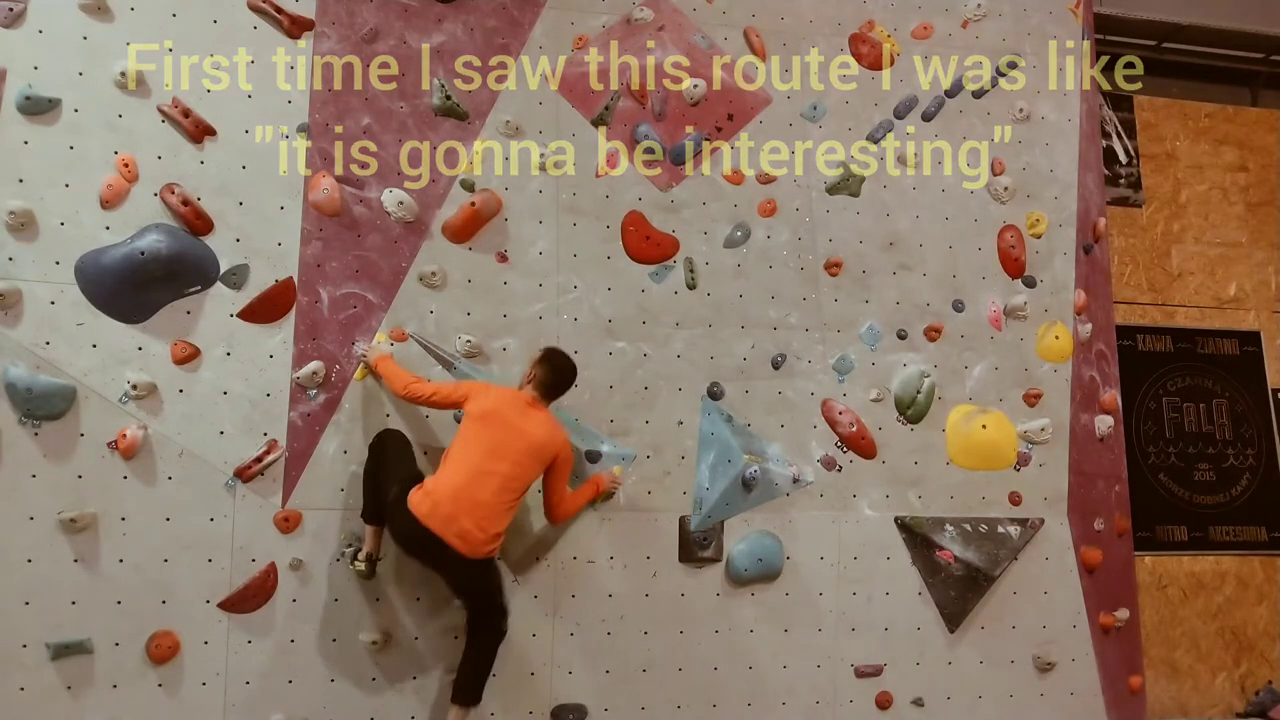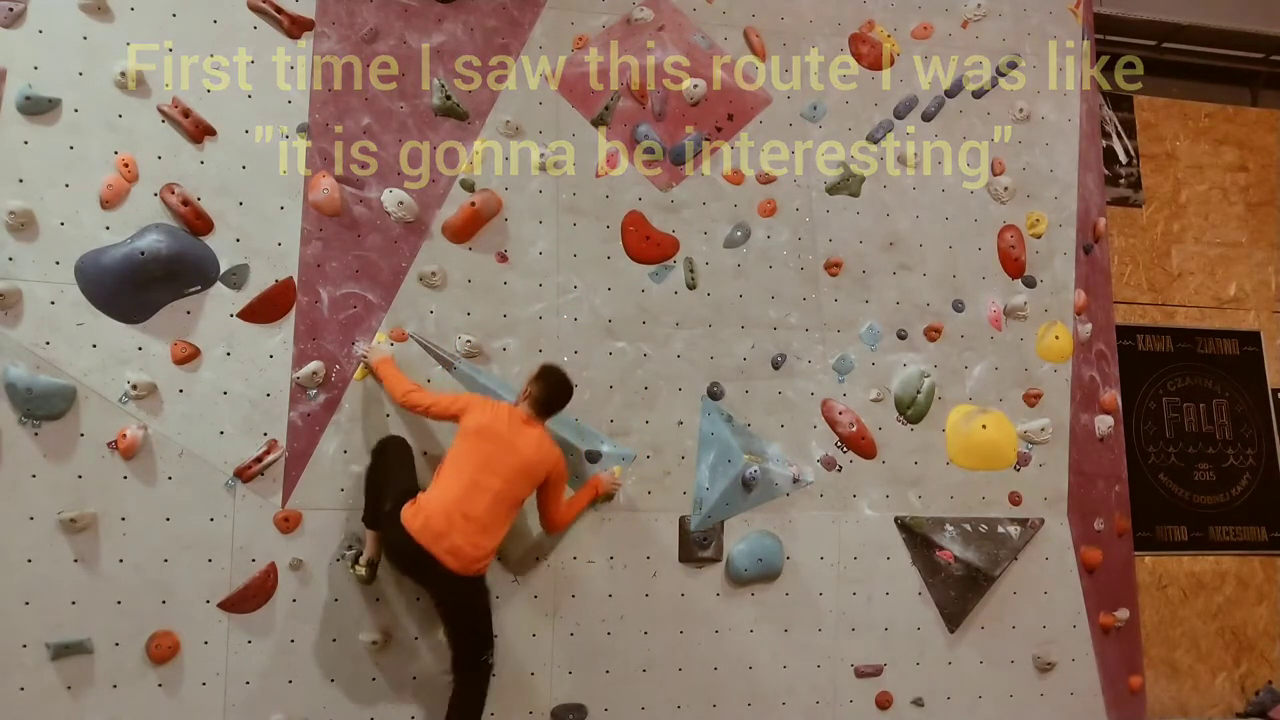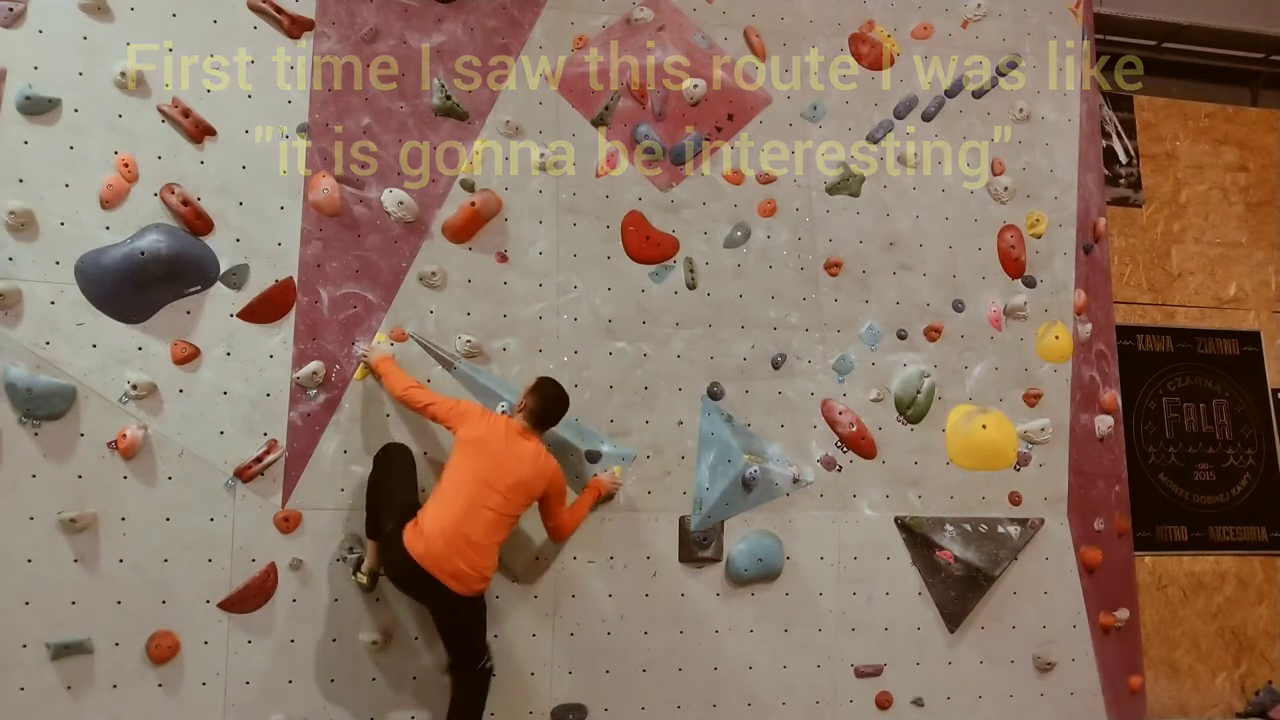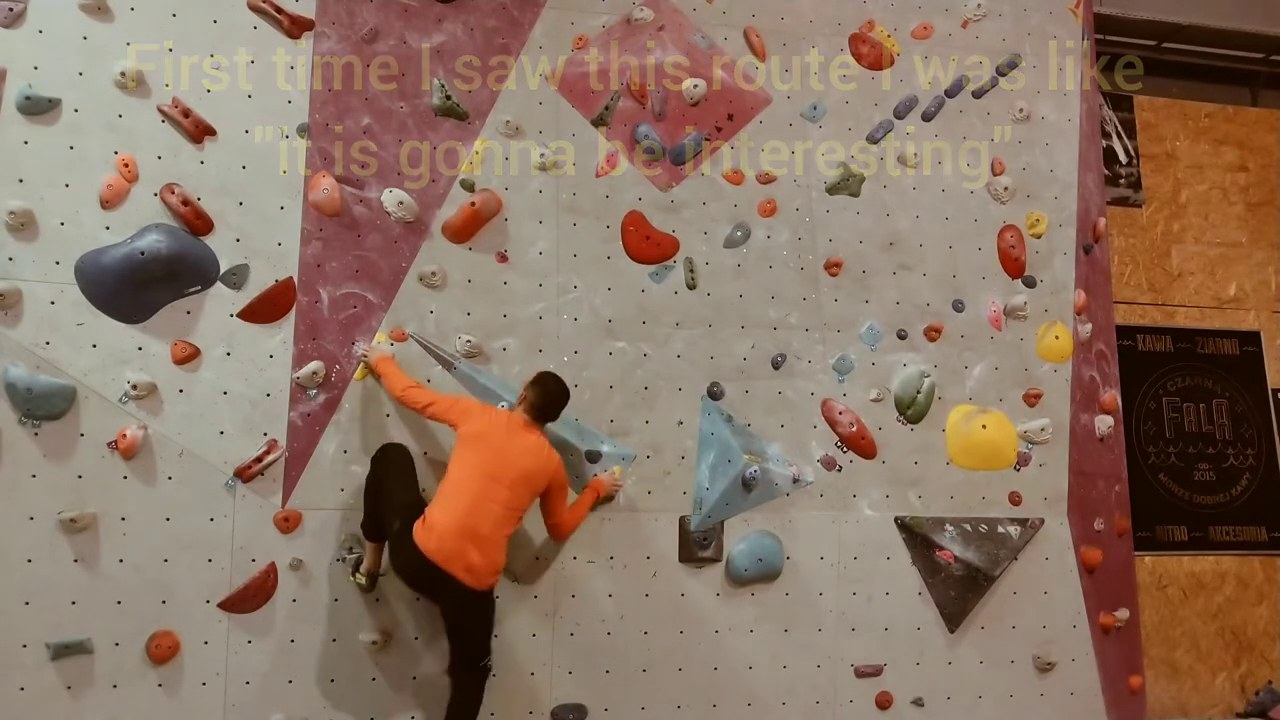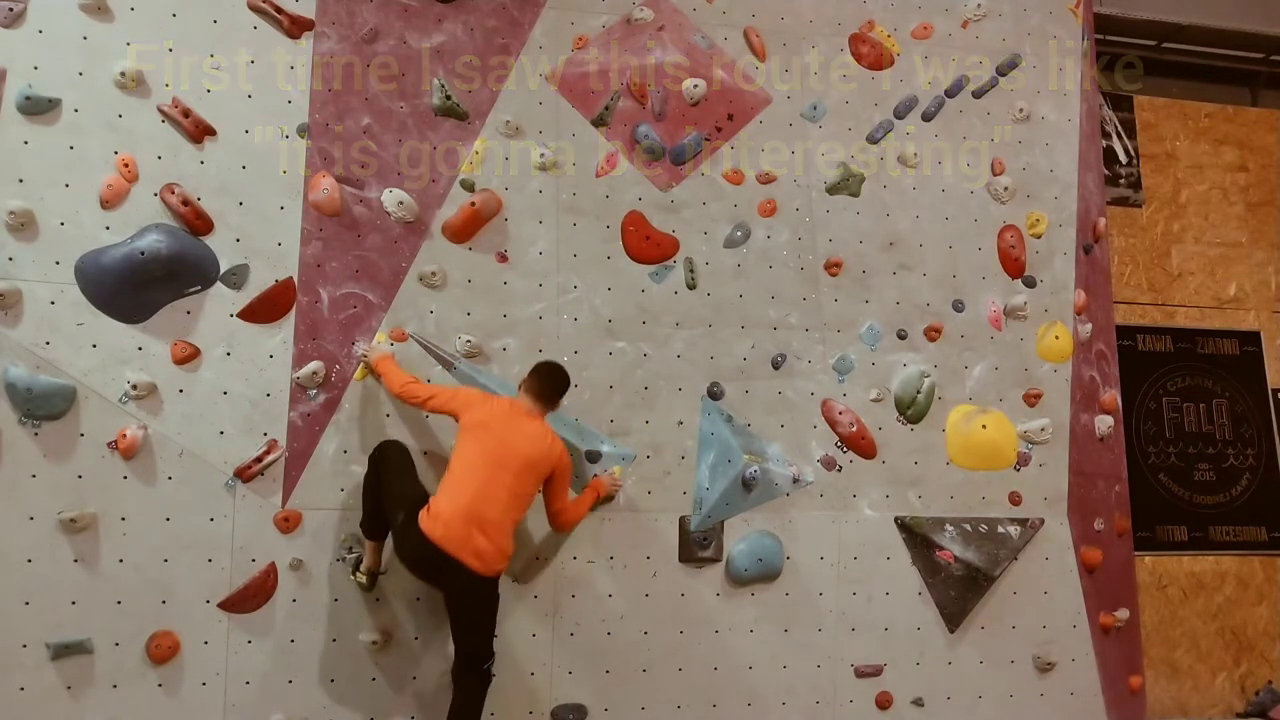
dt=0.1s
person 1, frame 1
left shoulder: (484, 395)
right shoulder: (557, 444)
left elbow: (411, 390)
right elbow: (557, 512)
left wrist: (381, 361)
right wrist: (596, 485)
left hip: (416, 521)
right hip: (469, 555)
left knee: (388, 441)
right knee: (490, 627)
left ankle: (368, 553)
person 1, frame 2
left shoulder: (479, 409)
right shoulder: (551, 458)
left elbow: (410, 398)
right elbow: (554, 522)
left wrist: (382, 363)
right wrist: (595, 487)
left hip: (408, 536)
right hip: (459, 570)
left knee: (390, 448)
right knee: (475, 654)
left ankle: (369, 557)
person 1, frame 3
left shoulder: (476, 420)
right shoulder: (548, 470)
left elbow: (410, 394)
right elbow: (559, 530)
left wrist: (383, 363)
right wrist: (595, 490)
left hip: (407, 556)
right hip: (461, 586)
left knee: (393, 454)
right knee: (472, 668)
left ankle: (369, 567)
person 1, frame 4
left shoulder: (477, 417)
right shoulder: (551, 464)
left elbow: (410, 395)
right elbow: (560, 529)
left wrist: (383, 363)
right wrist: (595, 491)
left hip: (417, 553)
right hip: (471, 583)
left knee: (391, 455)
right knee: (472, 667)
left ankle: (368, 568)
person 1, frame 5
left shoulder: (477, 404)
right shoulder: (555, 450)
left elbow: (407, 390)
right elbow: (562, 519)
left wrist: (381, 360)
right wrist: (596, 489)
left hip: (422, 542)
right hip: (477, 571)
left knee: (388, 453)
right knee: (475, 664)
left ankle: (369, 564)
